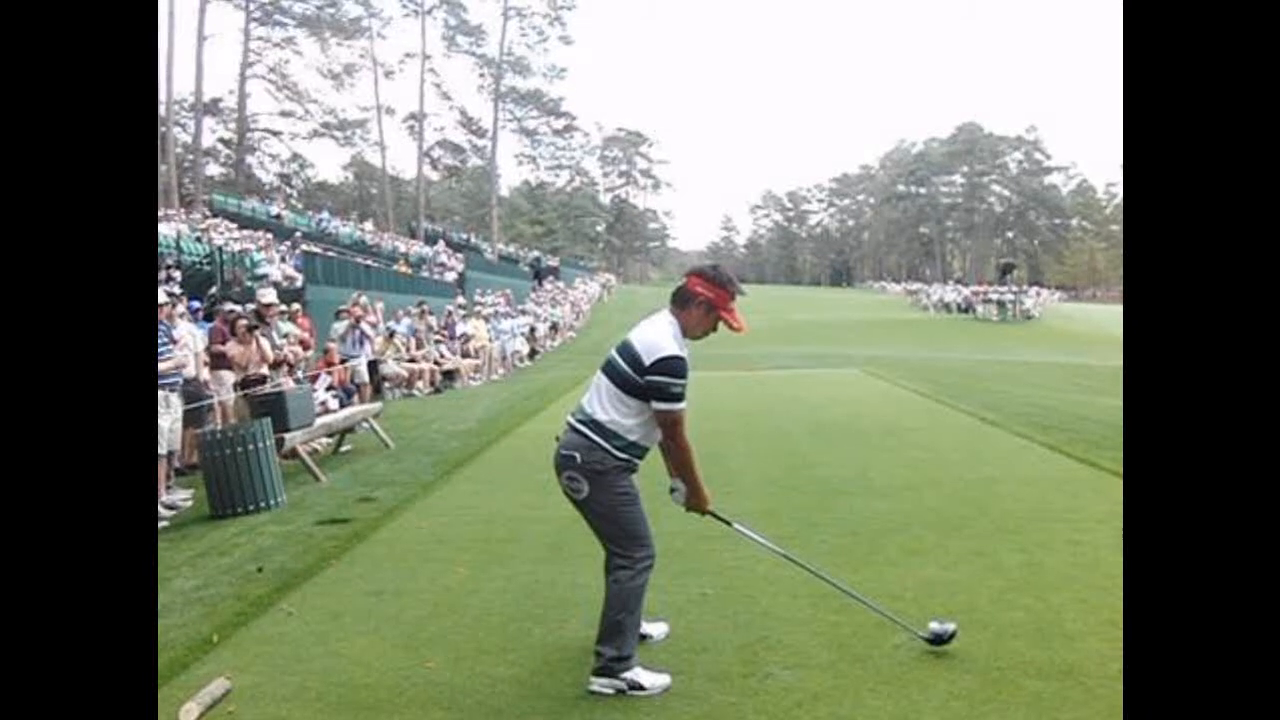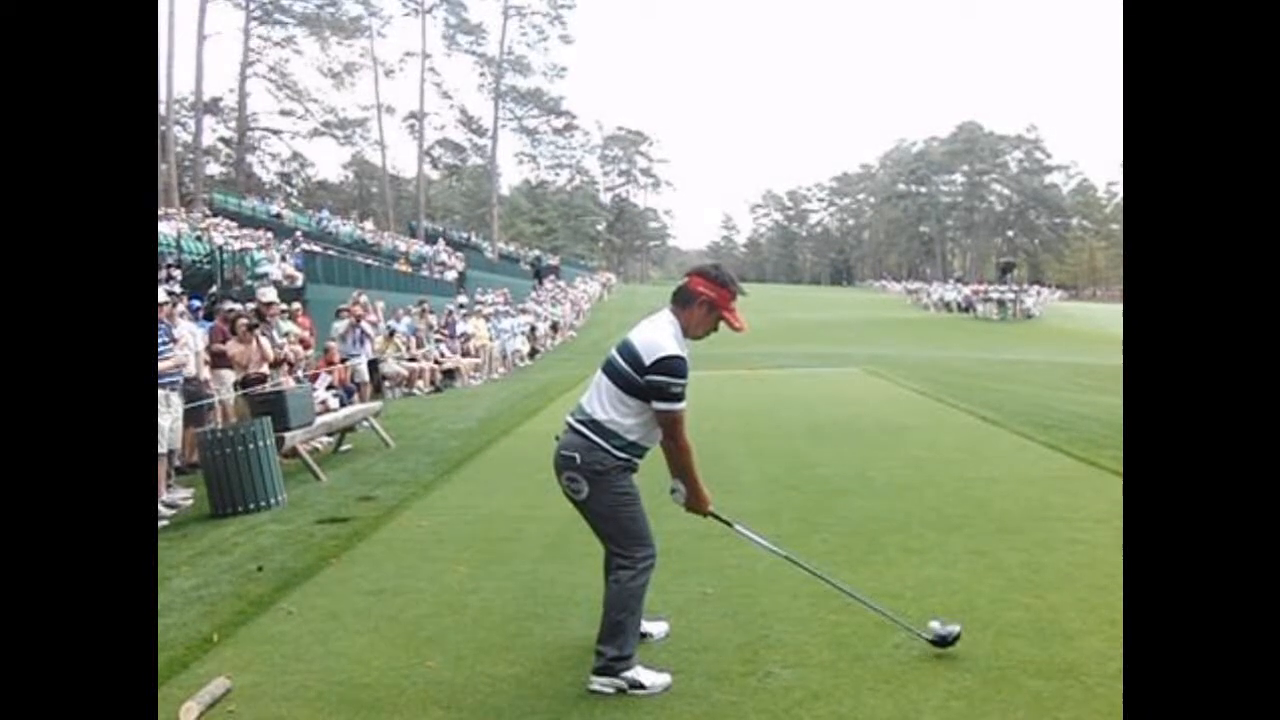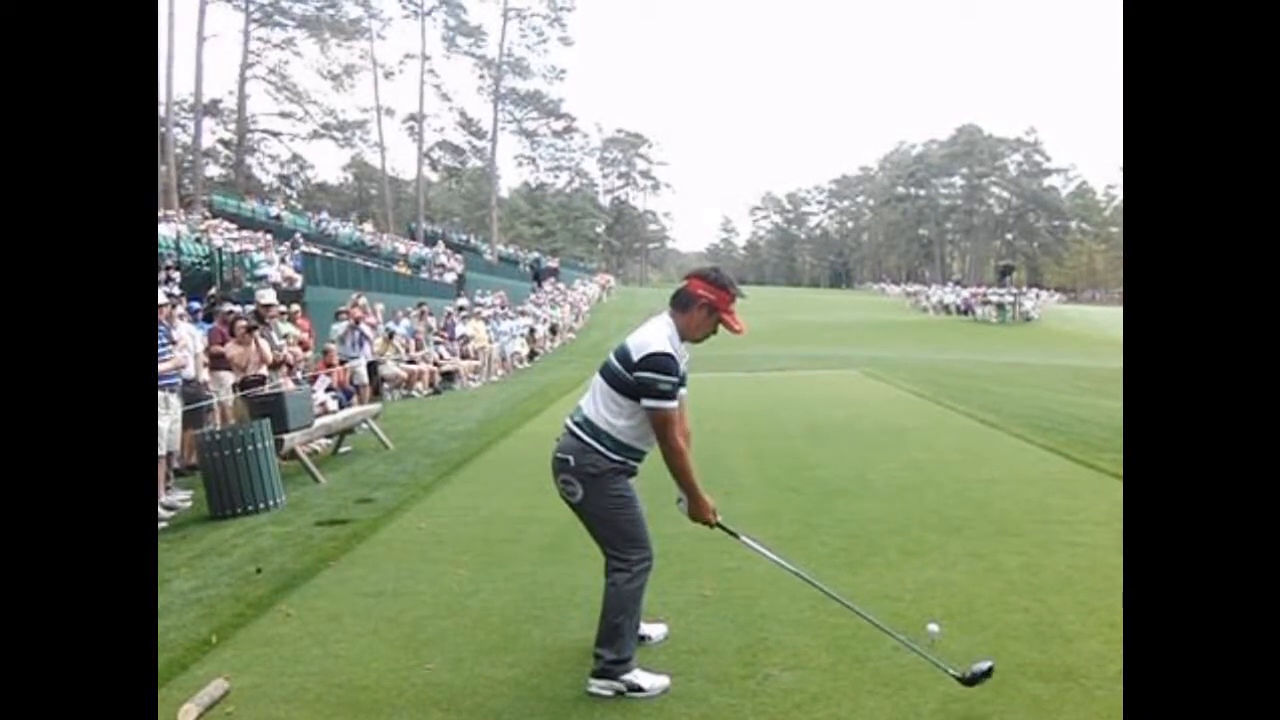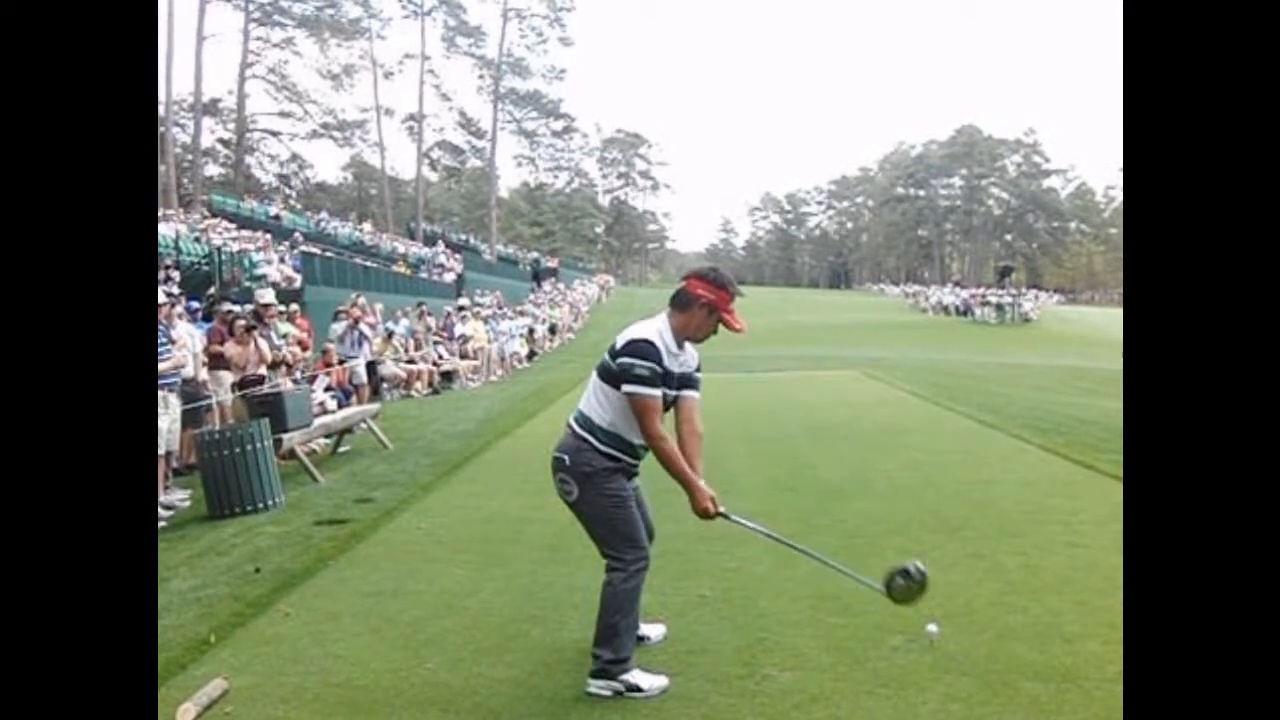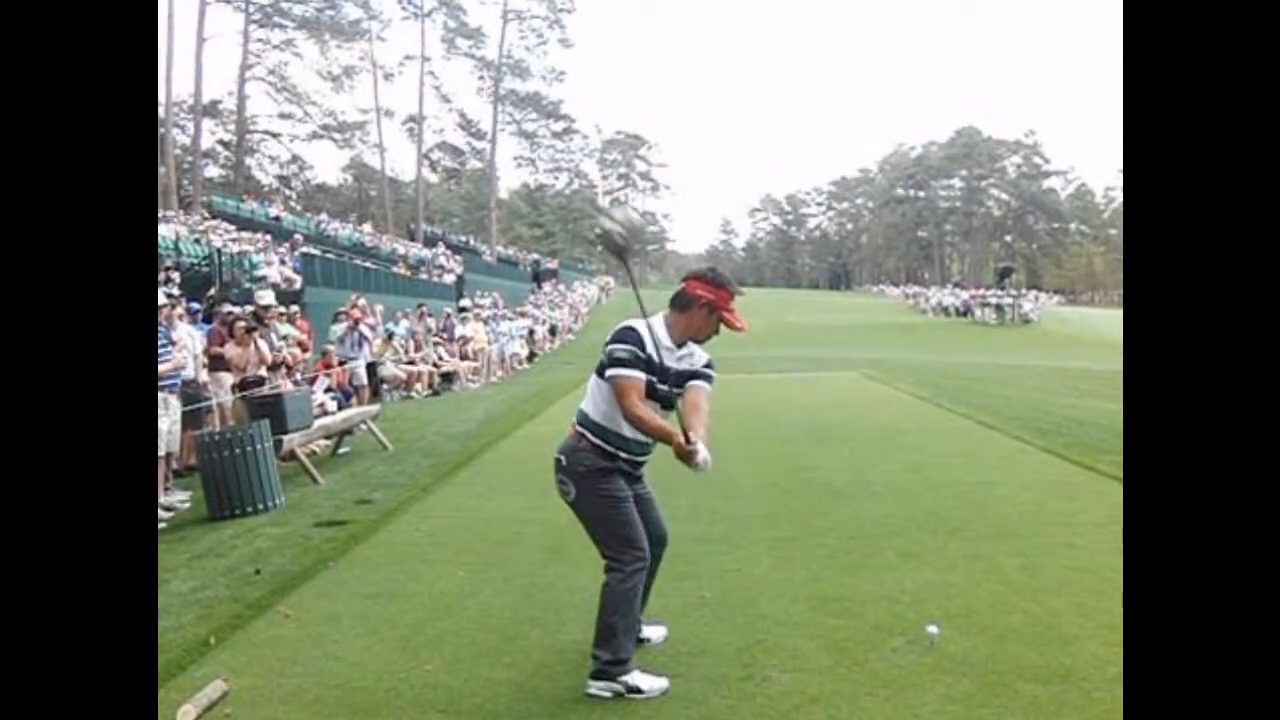
dt=1s
person 1, frame 1
left shoulder: (657, 329)
right shoulder: (668, 354)
left elbow: (663, 425)
right elbow: (675, 434)
left wrist: (676, 477)
right wrist: (696, 491)
left hip: (584, 451)
right hip: (596, 461)
left knee: (625, 548)
right knee: (635, 555)
left ankle: (625, 624)
right ankle: (613, 668)
person 1, frame 2
left shoulder: (658, 329)
right shoulder: (667, 354)
left elbow: (665, 428)
right elbow: (675, 435)
left wrist: (678, 479)
right wrist: (695, 491)
left hip: (585, 452)
right hip: (596, 461)
left knee: (624, 547)
right knee: (636, 555)
left ankle: (625, 624)
right ankle: (613, 666)
person 1, frame 3
left shoulder: (668, 343)
right shoulder: (658, 354)
left elbow: (679, 427)
right elbow: (669, 440)
left wrist: (688, 492)
right wrist: (696, 498)
left hip: (596, 458)
right hip: (591, 464)
left knee: (628, 546)
right knee: (633, 557)
left ankle: (625, 626)
right ankle: (612, 670)
person 1, frame 4
left shoulder: (686, 356)
right shoulder: (643, 345)
left elbow: (689, 423)
right elbow: (652, 431)
left wrist: (699, 482)
right wrist: (692, 488)
left hip: (614, 462)
right hip: (588, 462)
left knee: (640, 539)
right knee: (630, 555)
left ankle: (624, 626)
right ankle: (610, 670)
person 1, frame 5
left shoulder: (698, 360)
right shoulder: (633, 337)
left elbow: (697, 405)
right elbow: (631, 407)
left wrist: (696, 442)
right wrist: (675, 438)
left hip: (626, 465)
right hip: (591, 462)
left knee: (653, 540)
right knee: (630, 556)
left ankle: (627, 626)
right ankle: (610, 671)
person 2, frame 1
left shoulder: (165, 327)
right shoulder: (160, 329)
right wrist: (172, 364)
left hip: (173, 393)
right hip: (161, 396)
left knee: (172, 447)
right knee: (161, 449)
left ankle: (165, 490)
right ankle: (161, 497)
person 2, frame 2
left shoulder: (166, 326)
right shoulder: (160, 328)
left elbow: (177, 344)
left wrist: (180, 351)
right wrist: (172, 363)
left hip: (173, 392)
right hip: (160, 395)
left knee: (172, 446)
right knee: (161, 449)
left ankle: (166, 490)
right ankle: (161, 497)
person 2, frame 3
left shoulder: (164, 328)
right shoulder: (160, 330)
left elbow: (178, 347)
right wrist: (172, 364)
left hip: (172, 394)
right hip: (160, 397)
left knee: (171, 449)
right knee: (161, 451)
left ankle: (165, 491)
right ankle: (160, 498)
person 2, frame 4
left shoulder: (164, 329)
right shoulder: (159, 331)
right wrist: (171, 364)
left hip: (171, 394)
right hip: (160, 397)
left knee: (171, 448)
right knee: (160, 450)
left ankle: (164, 491)
right ankle: (160, 497)
person 2, frame 5
left shoulder: (165, 330)
right shoulder: (160, 331)
left wrist: (177, 351)
right wrist: (172, 365)
left hip: (171, 395)
right hip: (160, 398)
left knee: (171, 449)
right knee: (160, 451)
left ankle: (165, 491)
right ankle: (160, 498)
